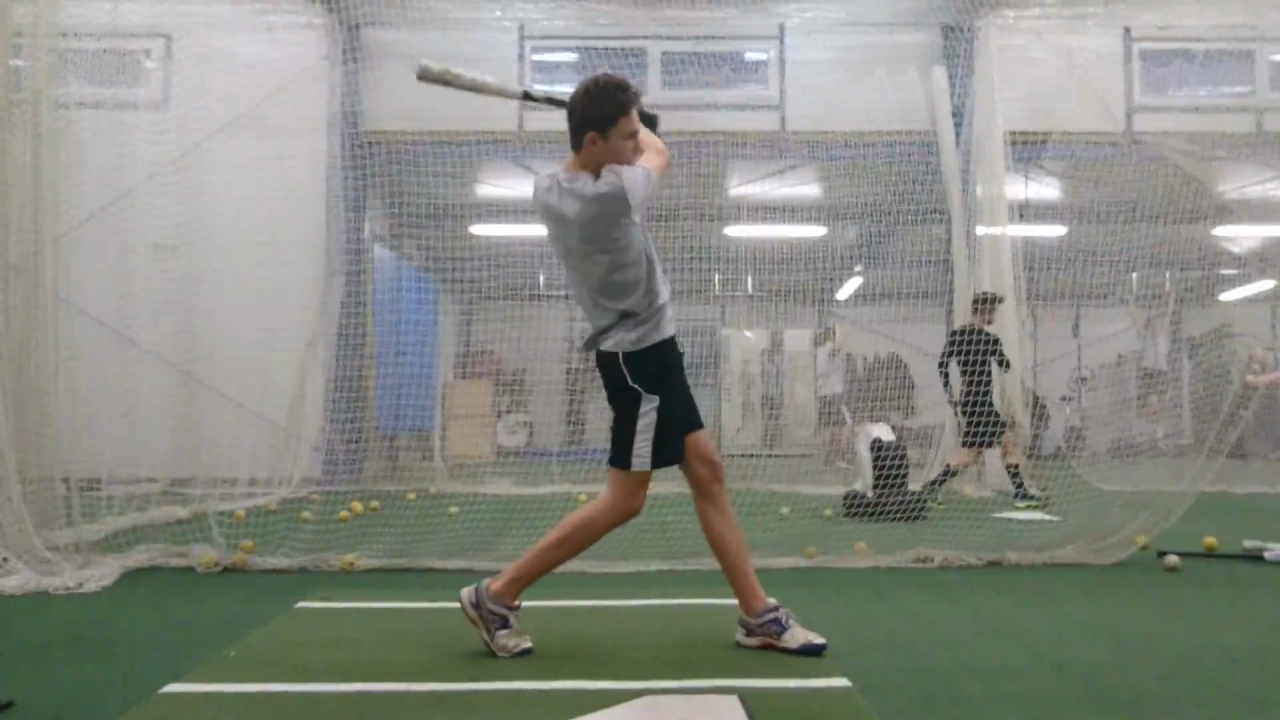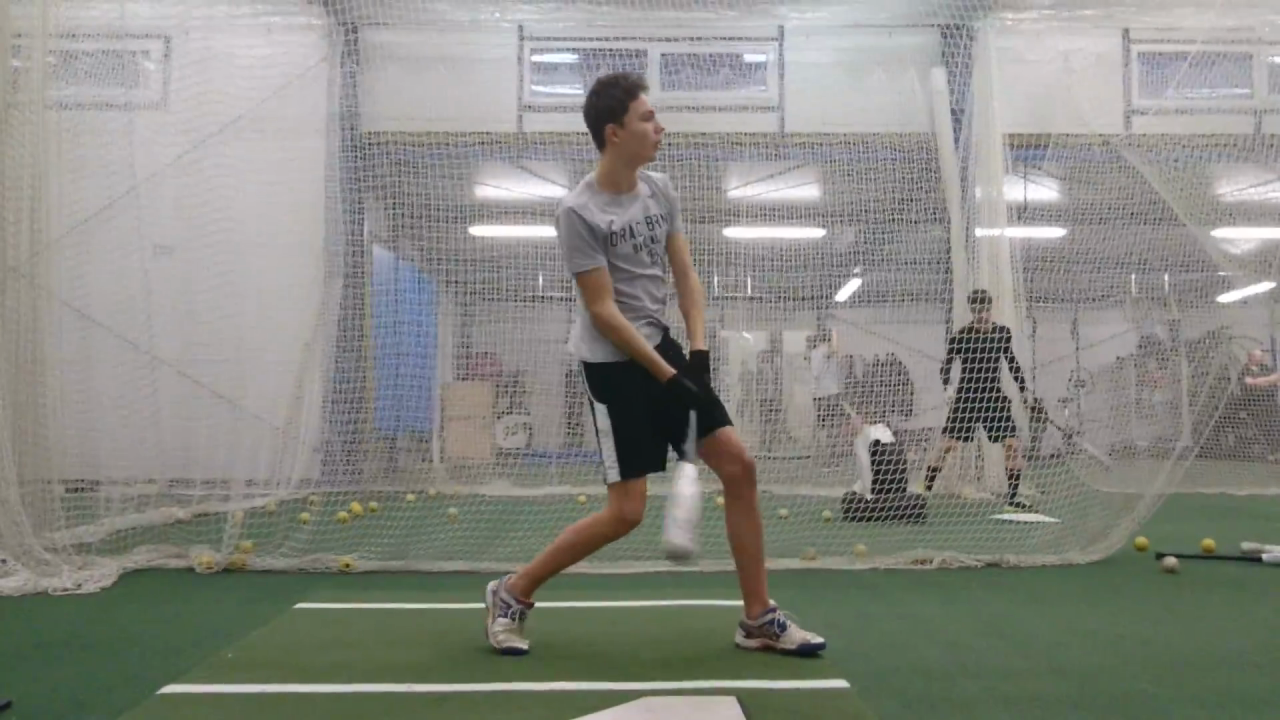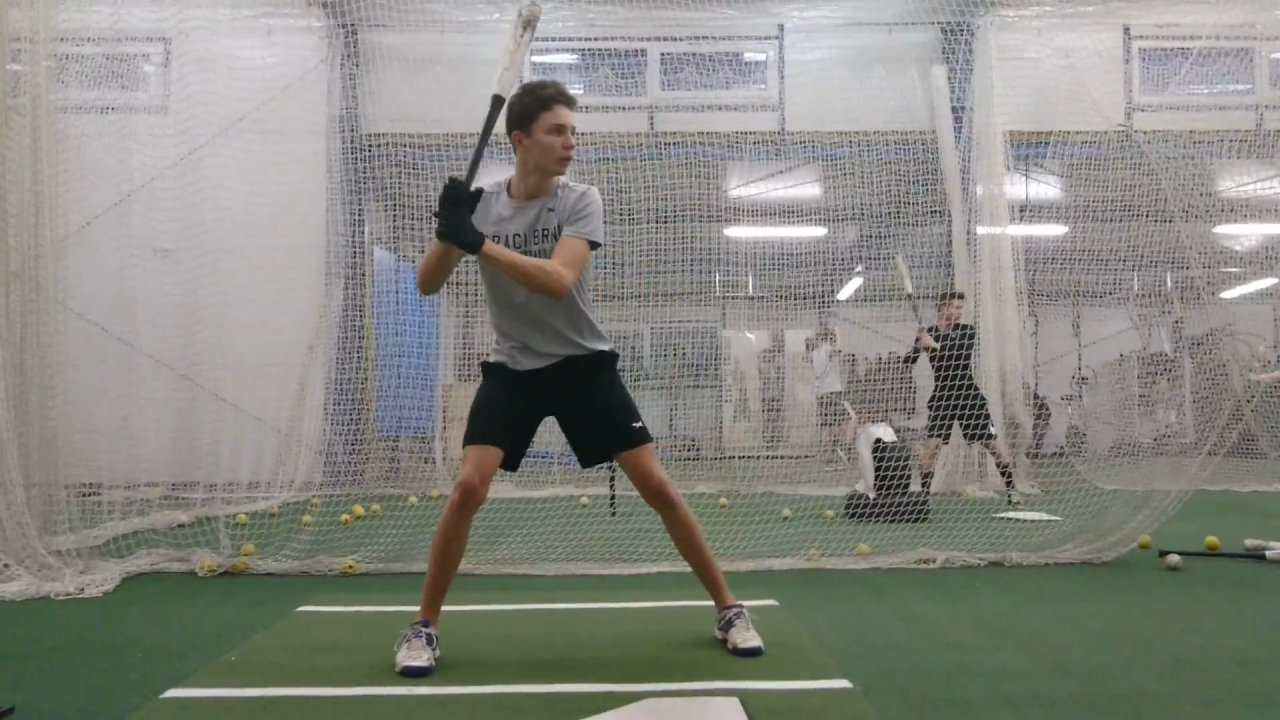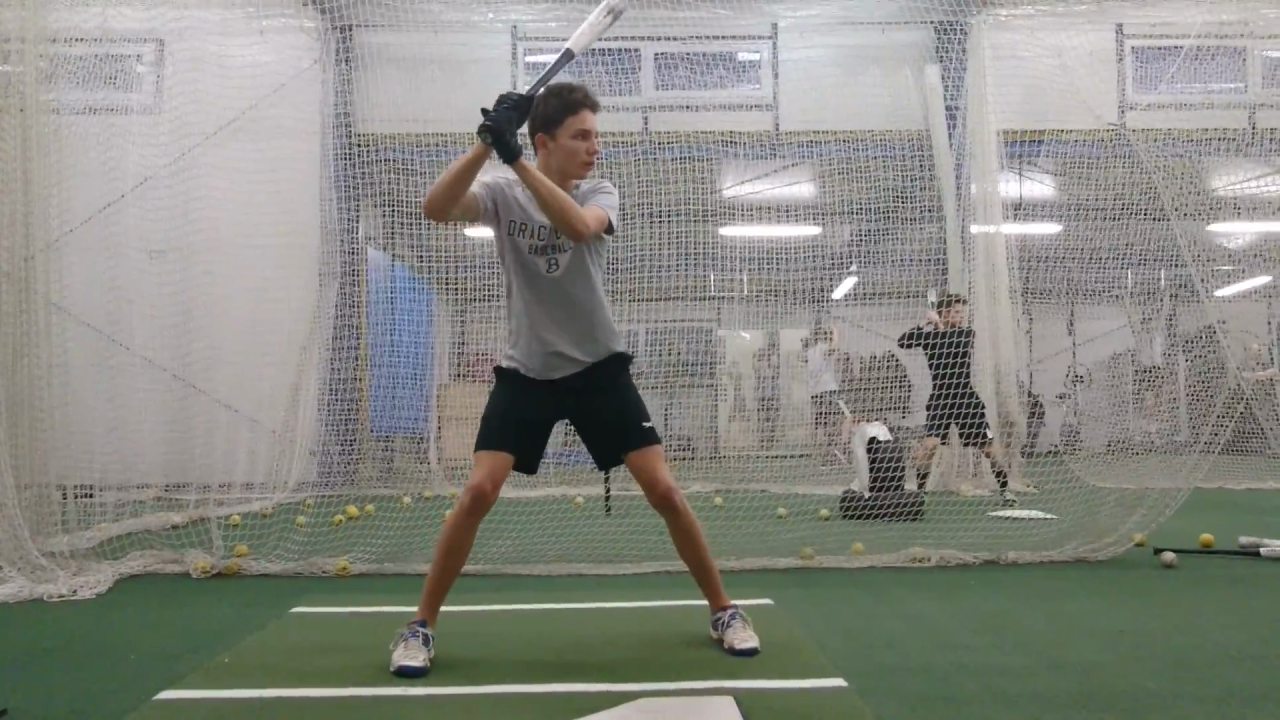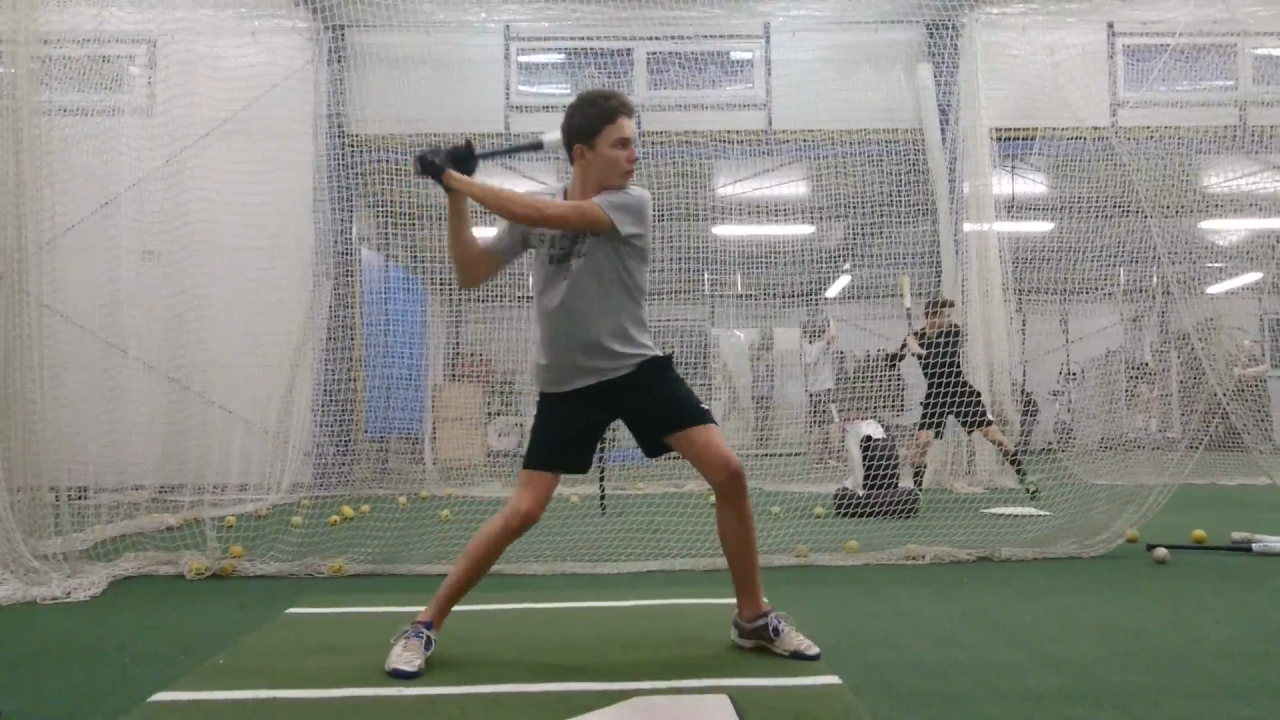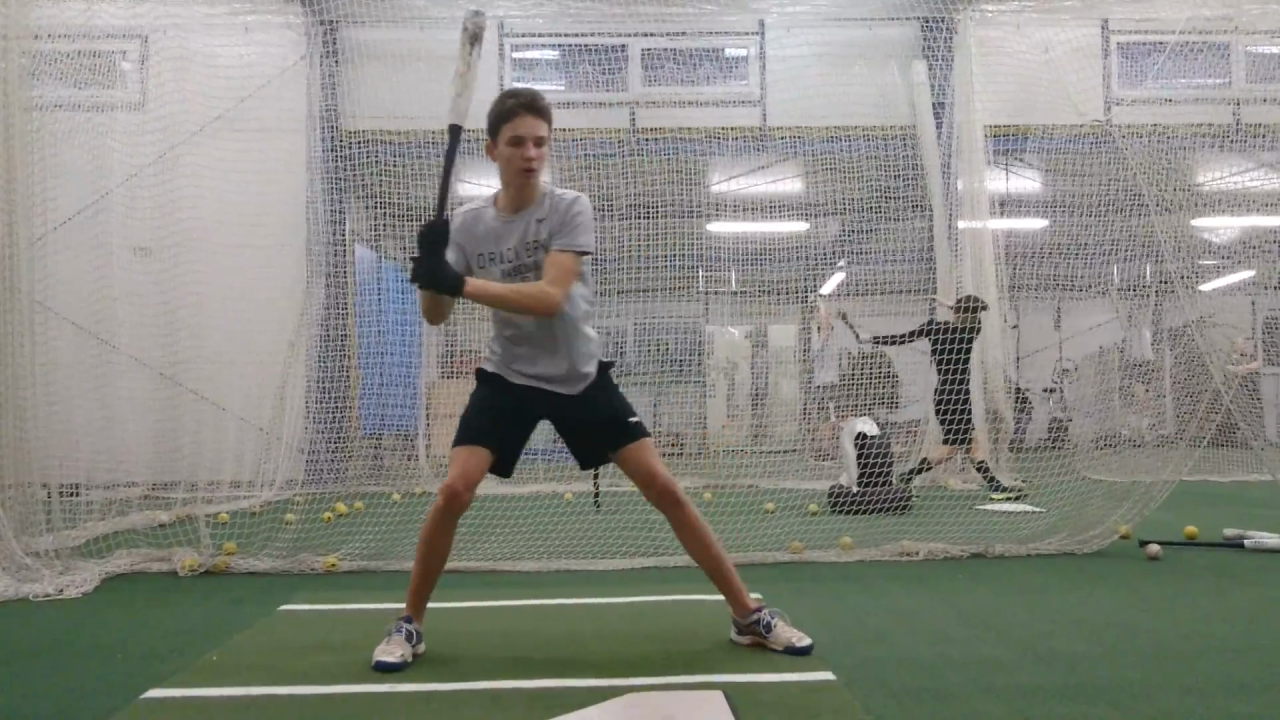
dt=0.7s
person 1, frame 1
left shoulder: (547, 190)
right shoulder: (612, 192)
right elbow: (657, 156)
right wrist: (646, 133)
left hip: (636, 350)
right hip: (640, 351)
left knee: (708, 473)
right knee: (624, 497)
left ankle: (759, 615)
right ankle: (495, 595)
person 1, frame 2
left shoulder: (660, 189)
right shoulder: (578, 212)
left elbow: (683, 272)
right elbow: (602, 310)
left wrist: (698, 349)
right wrist: (664, 374)
left hip: (666, 353)
right hip: (618, 366)
left knee: (740, 469)
right knee: (626, 512)
left ankle: (759, 617)
right ankle: (513, 591)
person 1, frame 3
left shoulder: (582, 200)
right shoulder: (479, 202)
left elbow: (560, 280)
right elbow: (427, 284)
left wrist: (479, 241)
right wrist: (447, 234)
left hip: (583, 363)
right hip: (512, 366)
left knee: (656, 486)
right knee: (468, 487)
left ankle: (728, 609)
right ankle: (424, 625)
person 1, frame 4
left shoulder: (601, 193)
right shoulder: (502, 193)
left elbow: (580, 227)
right elbow: (435, 209)
left wrist: (515, 157)
right wrist: (488, 144)
left hip: (597, 366)
right hip: (526, 371)
left knee: (663, 491)
right knee: (478, 493)
left ankle: (724, 610)
right ankle: (421, 625)
person 1, frame 5
left shoulder: (634, 200)
right shoulder: (530, 220)
left elbow: (543, 214)
right elbow: (469, 275)
left wrist: (454, 178)
right wrist: (455, 196)
left hip: (641, 367)
right hip: (569, 381)
left knee: (728, 473)
right knee: (523, 510)
left ankle: (754, 618)
right ankle: (426, 622)
person 1, frame 6
left shoulder: (571, 208)
right shoulder: (468, 223)
left elbow: (550, 299)
right elbow: (434, 315)
left wrist: (462, 283)
right wrist: (432, 275)
left hip: (578, 375)
right hip: (506, 378)
left knee: (663, 487)
right knee: (454, 490)
left ankle: (748, 614)
right ankle: (410, 623)
person 2, frame 1
left shoulder: (957, 334)
right shoulder: (990, 338)
left elbow: (942, 364)
right elbow: (1004, 366)
left wrist: (948, 392)
left hip: (973, 398)
right hip: (978, 401)
left knee: (1007, 441)
right knee: (972, 453)
left ankle: (1022, 492)
right ankle: (932, 485)
person 2, frame 2
left shoulder: (1003, 332)
right shoulder: (961, 336)
left elbow: (1011, 360)
right elbow: (946, 364)
left wrist: (1023, 389)
right wrist: (948, 387)
left hip: (994, 396)
right hip: (967, 397)
left knee: (1013, 445)
right knee: (948, 445)
left ankle: (1013, 496)
right ankle: (925, 492)
person 2, frame 3
left shoulder: (967, 330)
right shoulder: (928, 334)
left elbow: (961, 356)
right elbow: (907, 361)
left wrist: (935, 346)
right wrist: (920, 347)
left hip: (968, 394)
right hip: (943, 396)
left knee: (992, 442)
right knee: (932, 444)
left ankle: (1010, 489)
right ankle: (924, 494)
person 2, frame 4
left shoulder: (967, 333)
right shoulder: (928, 335)
left elbow: (955, 344)
right elbow: (902, 343)
left wrist: (939, 325)
right wrist: (925, 325)
left hip: (966, 398)
right hip: (940, 399)
left knee: (990, 446)
right knee: (929, 445)
left ankle: (1004, 489)
person 2, frame 5
left shoulder: (954, 332)
right shoulder: (915, 339)
left elbow: (948, 359)
left wrist: (920, 352)
right wrist: (904, 350)
left hip: (963, 394)
right hip: (936, 397)
left knee: (993, 433)
right knee: (922, 440)
left ankle: (1023, 477)
right ankle: (916, 487)
person 2, frame 6
left shoulder: (933, 327)
right shoulder: (970, 331)
left elbow: (898, 339)
right elbow: (975, 322)
left wrist: (868, 339)
right wrist: (955, 308)
left hip: (946, 394)
right hip: (956, 396)
left knee: (972, 443)
right knee: (951, 447)
left ankle: (995, 486)
right ankle: (905, 479)
